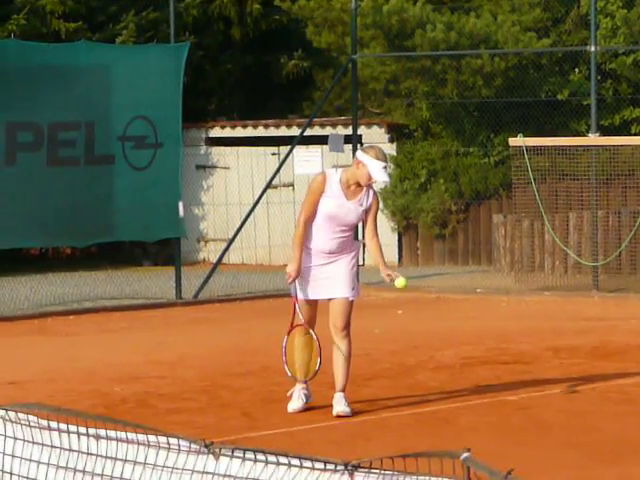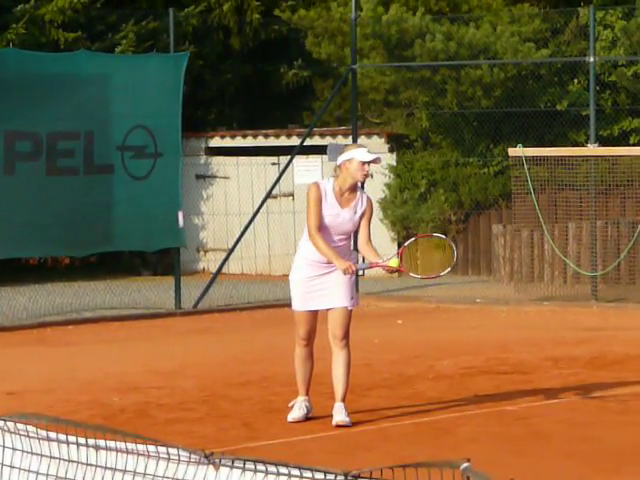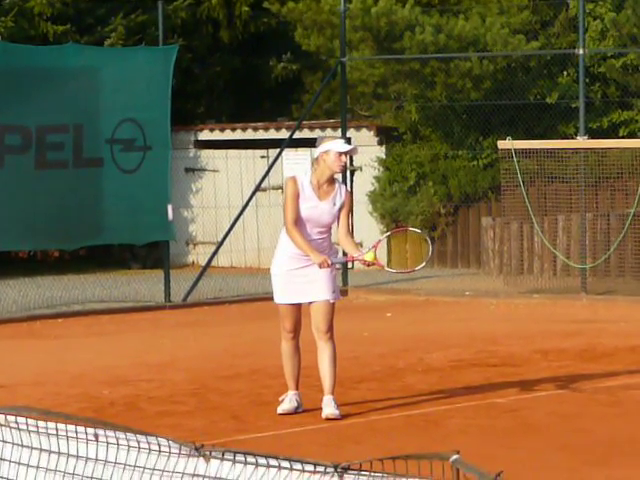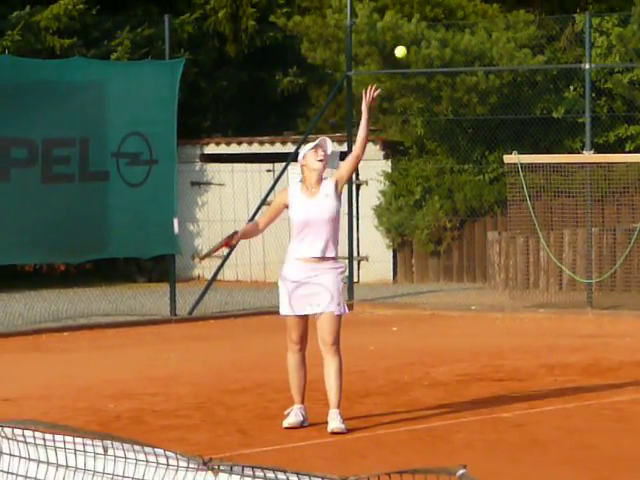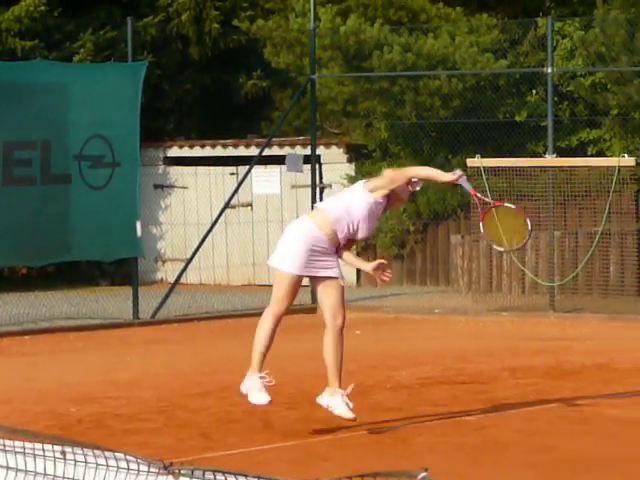
dt=1s
person 1, frame 1
left shoulder: (371, 197)
right shoulder: (324, 180)
left elbow: (371, 237)
right elbow: (303, 220)
left wrist: (382, 267)
right wrist: (295, 260)
left hip: (342, 261)
right hip: (310, 259)
left knee: (341, 330)
right knee: (305, 327)
left ankle: (340, 396)
right ankle: (301, 389)
person 1, frame 2
left shoulder: (365, 202)
right shoulder: (317, 189)
left elbow: (364, 243)
right elbow: (314, 232)
left wrist: (383, 262)
right wrist: (337, 259)
left hip: (341, 272)
right hip: (308, 268)
left knee: (340, 339)
right knee: (304, 340)
left ankle: (340, 406)
right ankle: (303, 400)
person 1, frame 3
left shoulder: (343, 194)
right shoulder: (295, 184)
left elbow: (343, 234)
right elbow: (291, 225)
left wrist: (361, 254)
right wrist: (313, 253)
left hip: (321, 267)
right hip: (288, 264)
left knee: (324, 333)
right knee: (289, 333)
left ankle: (329, 399)
right ankle: (293, 395)
person 1, frame 4
left shoulder: (334, 183)
right shoulder: (289, 194)
left elbow: (357, 152)
right elbow: (260, 225)
left wrist: (365, 113)
right wrist: (239, 234)
left hip: (328, 274)
right hip: (295, 274)
left knee: (330, 345)
right knee: (296, 344)
left ankle: (334, 412)
right ankle: (298, 408)
person 1, frame 5
left shoulder: (377, 212)
right shoulder: (375, 187)
left elbow: (341, 250)
right elbow: (410, 171)
left wrist: (367, 265)
right wrist: (443, 176)
left hip: (326, 249)
right hip: (305, 237)
left knee: (336, 319)
right knee: (278, 308)
left ankle: (333, 392)
right ankle: (253, 376)
